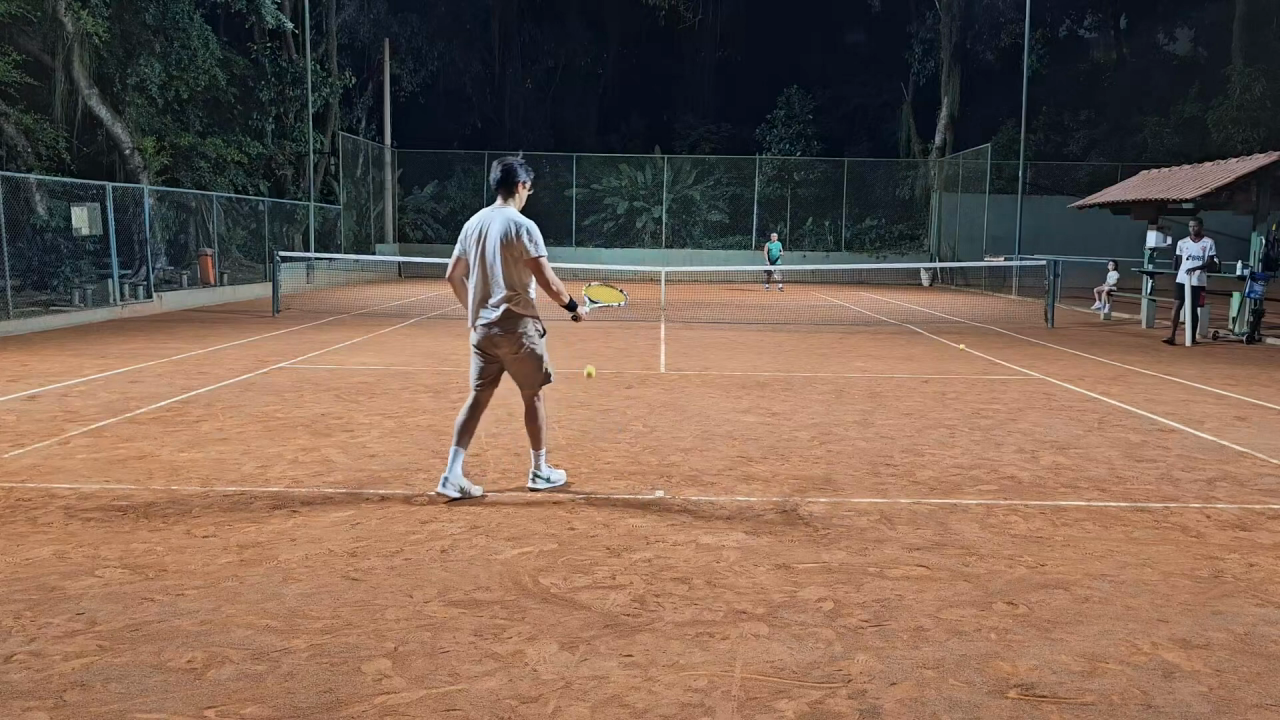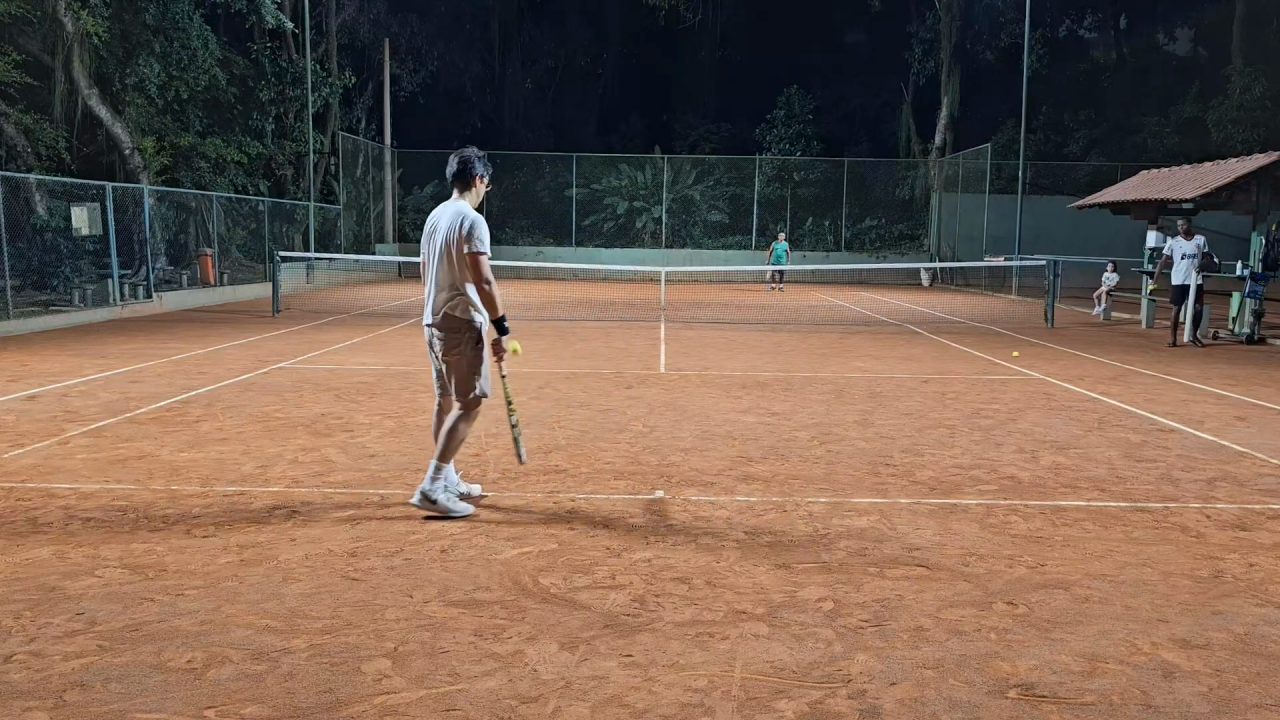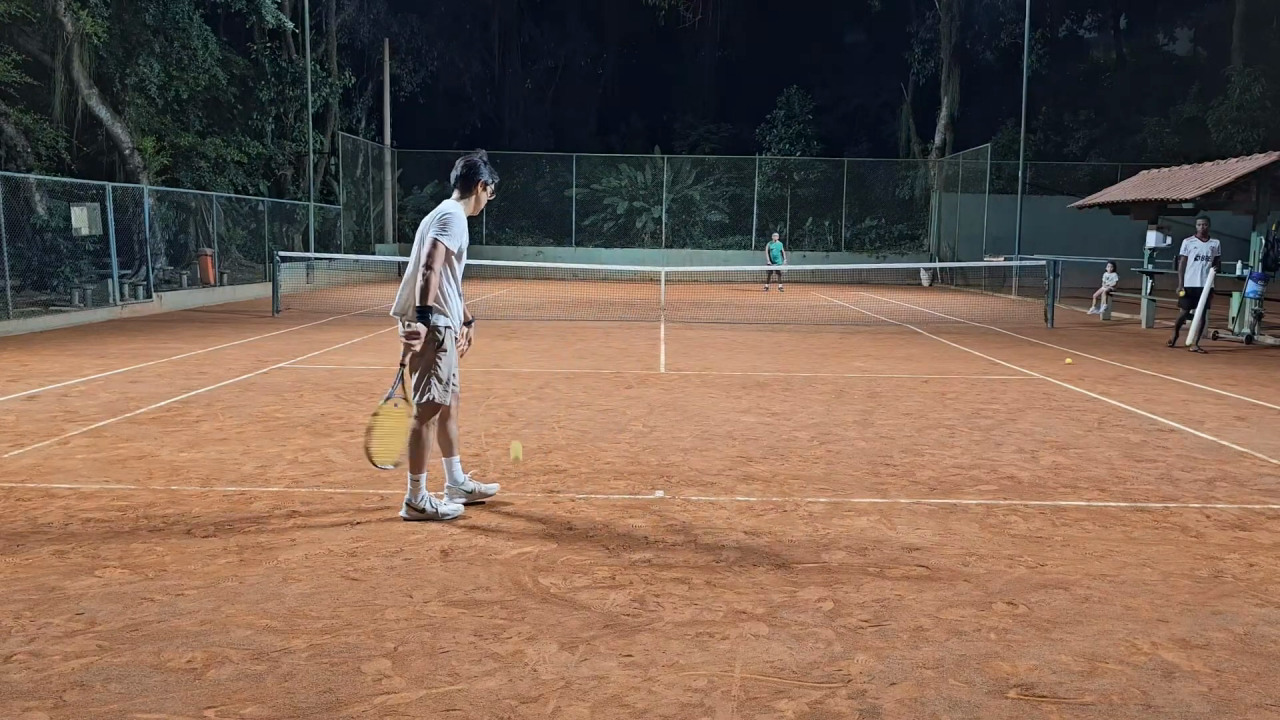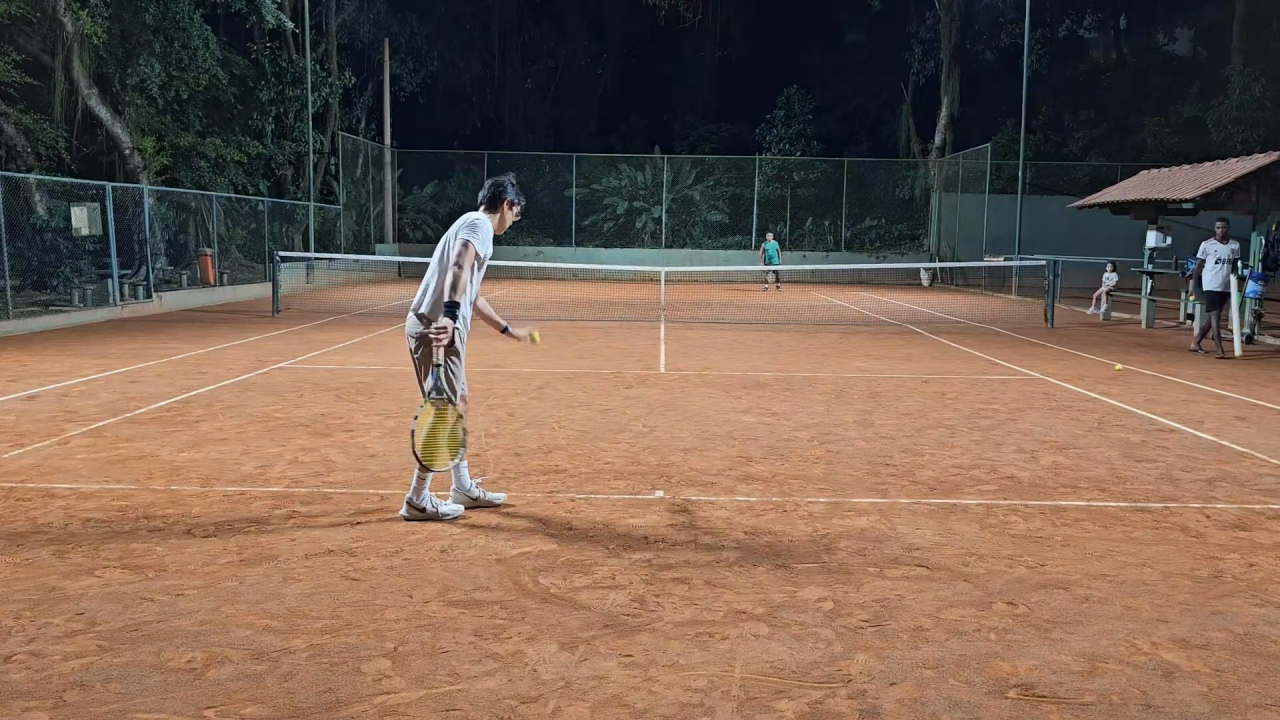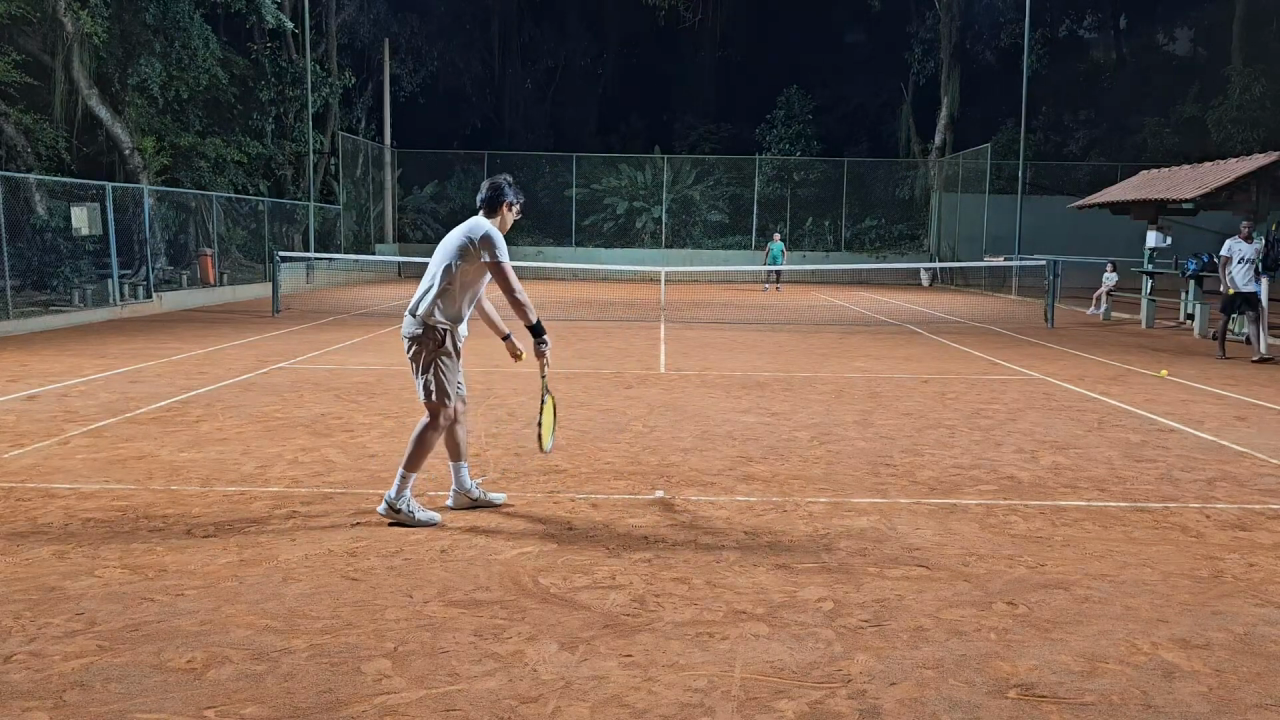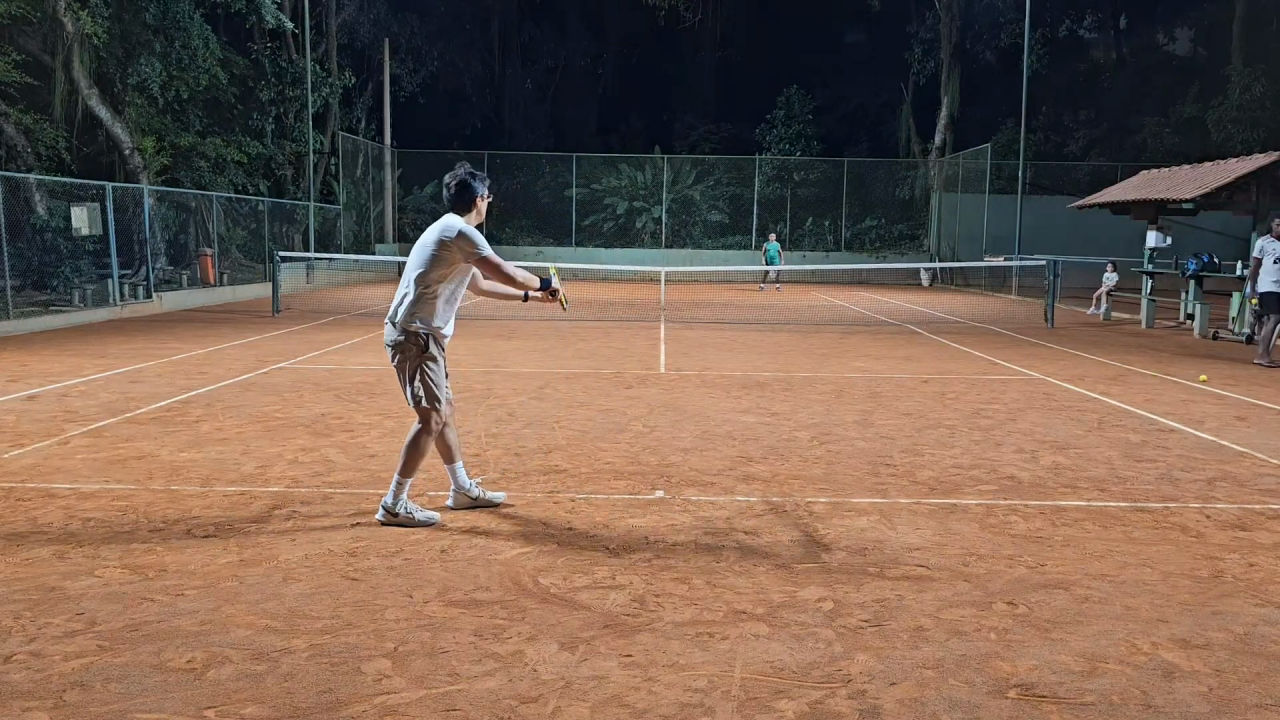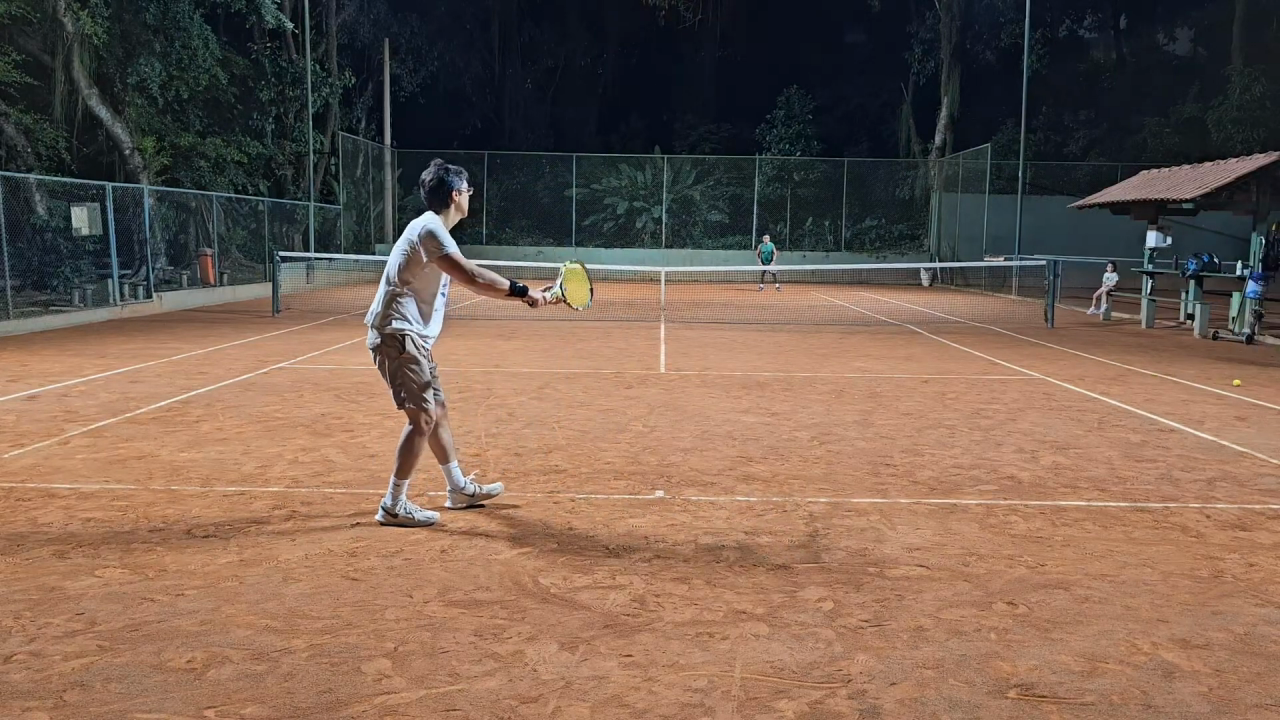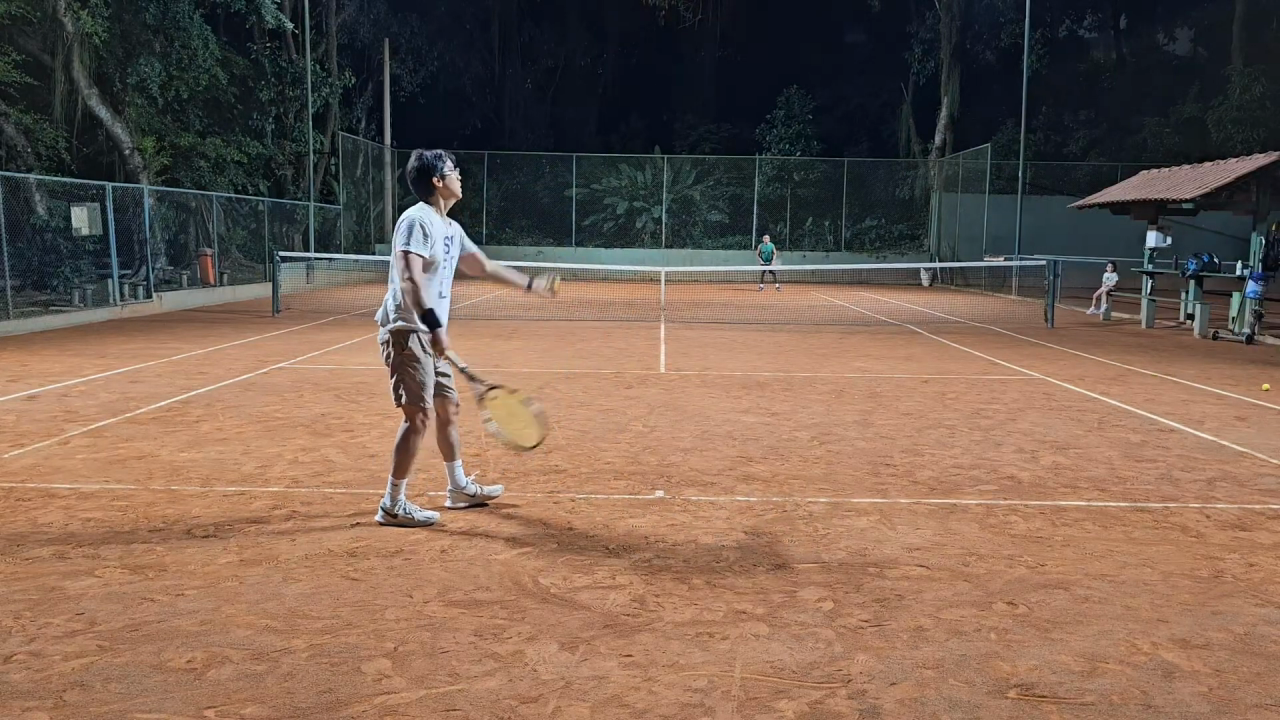
dt=0.5s
person 1, frame 1
left shoulder: (473, 224)
right shoulder: (522, 226)
left elbow: (453, 275)
right elbow: (547, 281)
right wrist: (573, 306)
left hip: (482, 326)
right hip: (517, 324)
left knee: (477, 397)
right knee: (533, 397)
left ankle: (452, 475)
right ankle: (540, 471)
person 1, frame 2
left shoulder: (435, 217)
right shoulder: (471, 220)
right elbow: (484, 281)
right wrist: (500, 328)
left hip: (436, 322)
right hip: (461, 324)
left knee: (446, 403)
right knee: (468, 405)
left ankle: (448, 483)
right ankle: (432, 489)
person 1, frame 3
left shoulder: (445, 214)
right shoulder: (452, 217)
right elbow: (430, 269)
left wrist: (466, 321)
right wrist: (422, 318)
left hip: (440, 327)
right hip: (431, 327)
left knee: (448, 405)
right knee: (428, 410)
left ankle: (457, 484)
right ankle: (416, 500)
person 1, frame 4
left shoulder: (473, 225)
right shoulder: (478, 223)
left elbow: (474, 296)
right elbow: (459, 269)
left wrist: (507, 328)
right wrist: (449, 315)
left hip: (434, 325)
right hip: (436, 326)
left knee: (456, 407)
left ankle: (463, 488)
right ankle: (418, 499)
person 1, frame 5
left shoulder: (471, 231)
right shoulder: (487, 232)
left elbow: (478, 298)
right elbow: (514, 292)
left wrist: (508, 338)
right wrist: (539, 334)
left hip: (437, 328)
right hip: (433, 328)
left knee: (456, 408)
right knee: (440, 413)
left ankle: (463, 489)
right ankle: (397, 499)
person 1, frame 6
left shoulder: (449, 230)
right shoulder: (460, 232)
left elbow: (479, 285)
right elbow: (508, 274)
left wrist: (529, 295)
right wrist: (546, 285)
left hip: (422, 334)
right hip: (416, 334)
left knee: (444, 412)
right knee: (432, 417)
left ankle: (463, 489)
right ankle: (394, 505)
person 1, frame 7
left shoulder: (437, 232)
right shoulder: (429, 229)
left elbow: (474, 284)
right elbow: (472, 276)
left wrist: (523, 293)
right wrist: (522, 291)
left hip: (412, 337)
right hip: (397, 335)
left knee: (437, 412)
right knee: (422, 417)
left ankle: (459, 488)
right ankle: (393, 505)
person 1, frame 8
left shoulder: (450, 228)
right shoulder: (415, 220)
left elbow: (484, 266)
right elbow: (406, 278)
left wrist: (528, 283)
right wrist: (434, 323)
left hip: (429, 333)
right hip: (408, 333)
left knee: (448, 406)
right knee: (418, 415)
left ankle: (459, 487)
right ankle: (392, 504)
